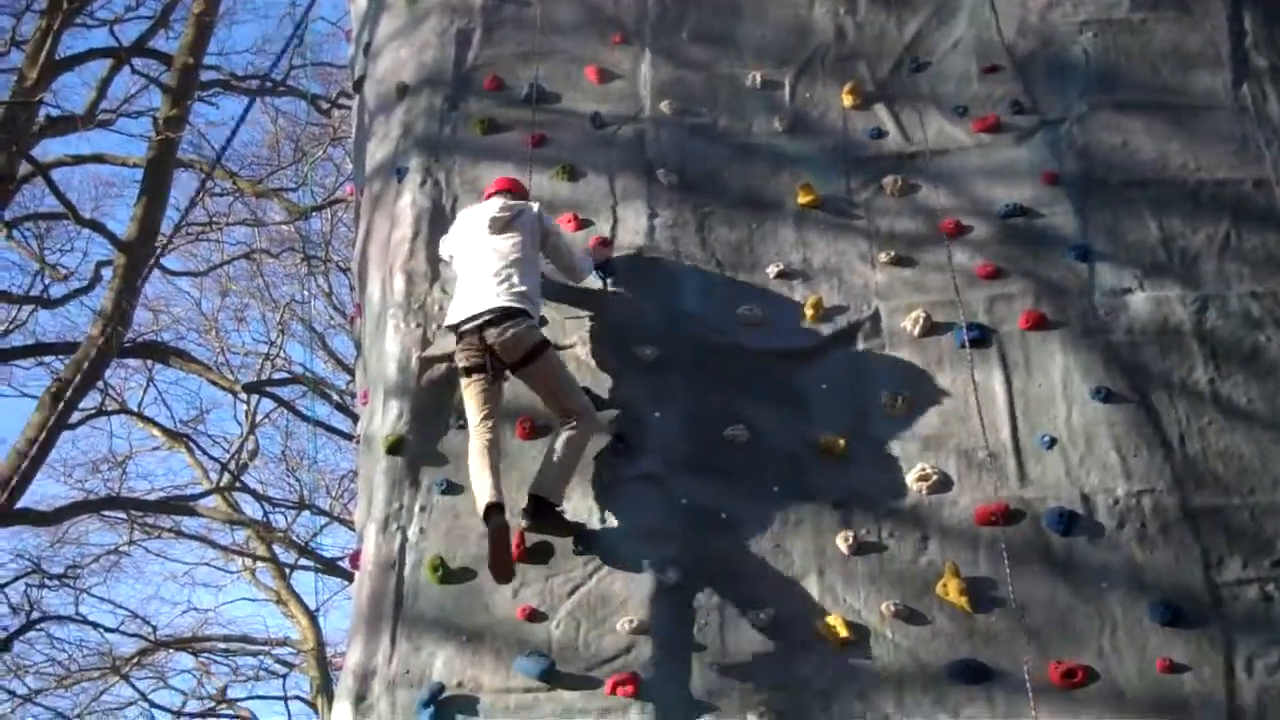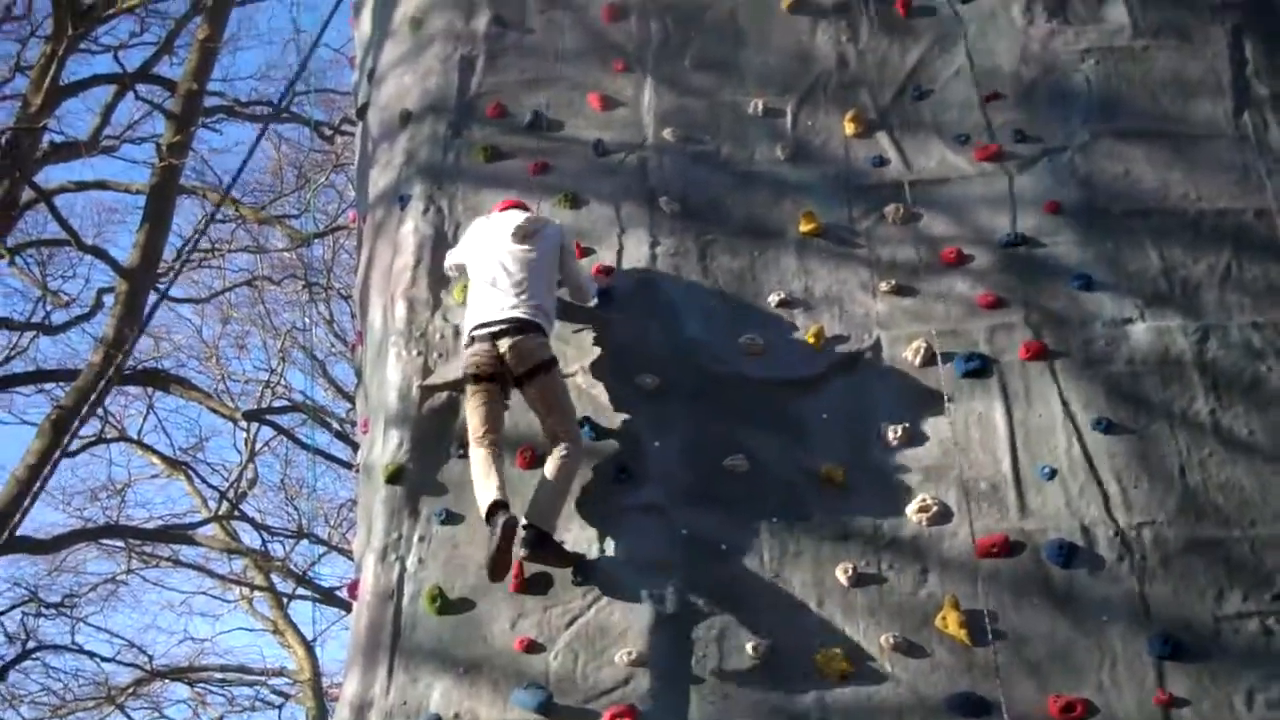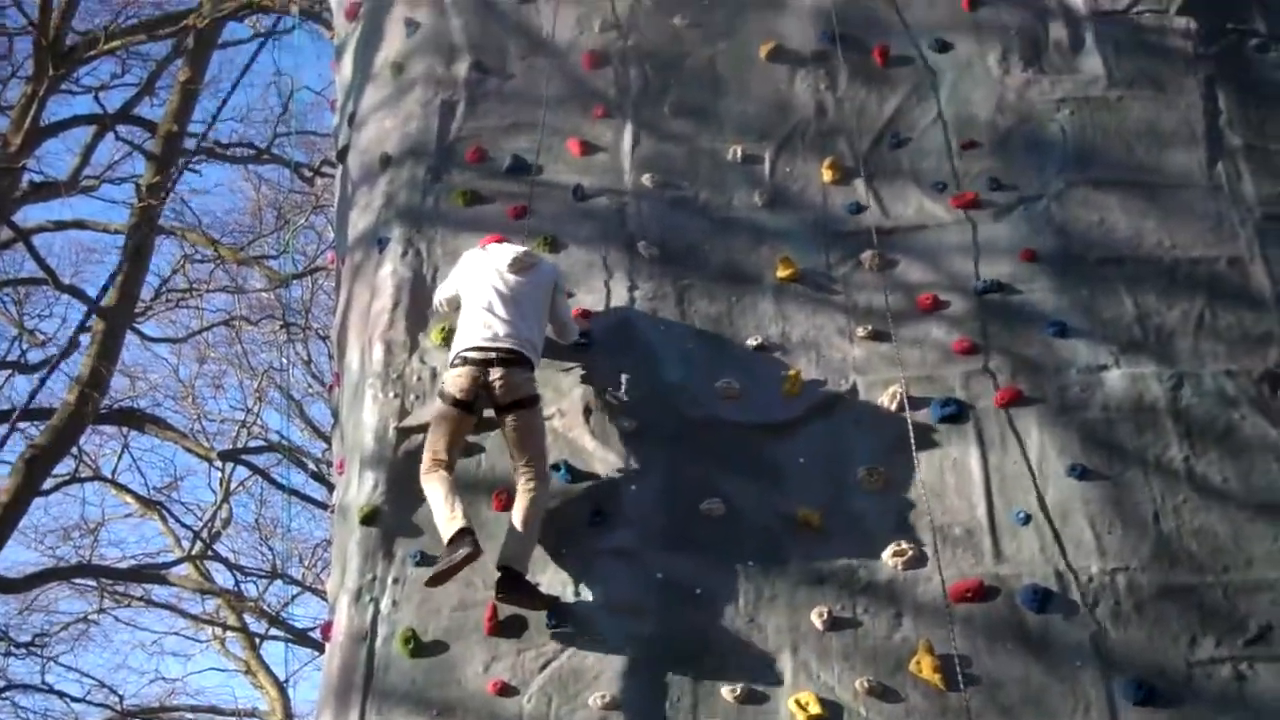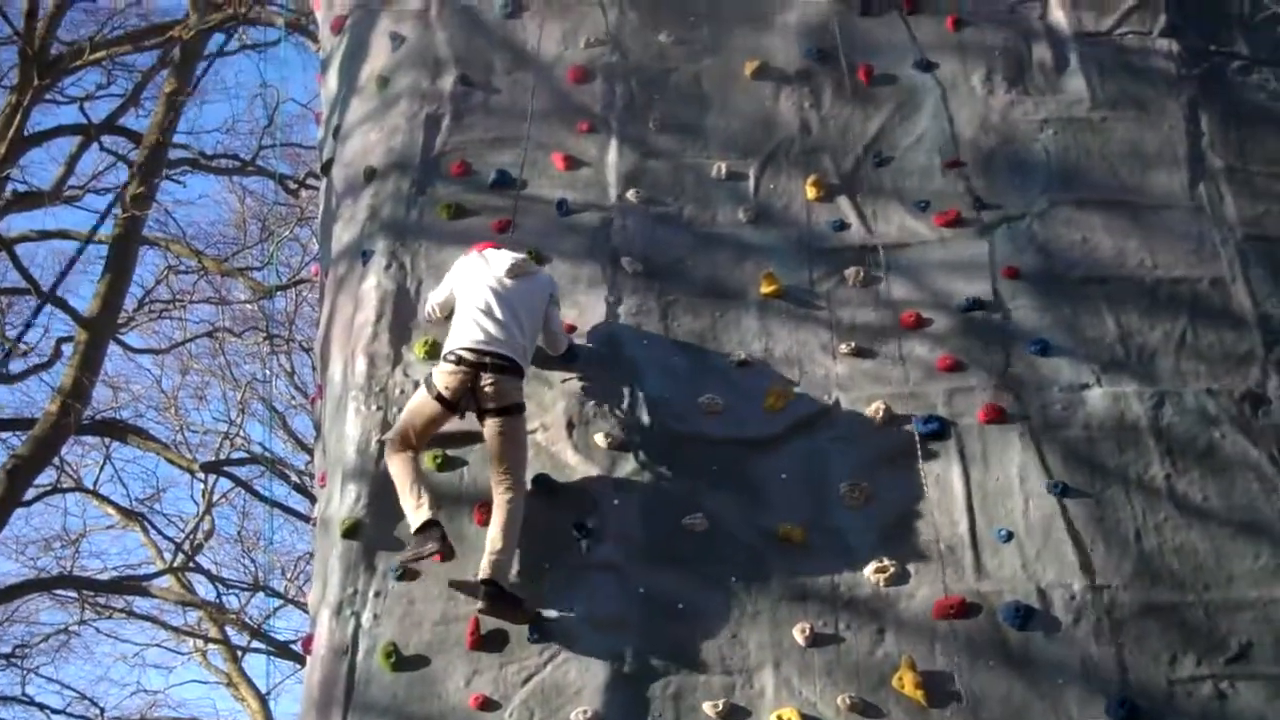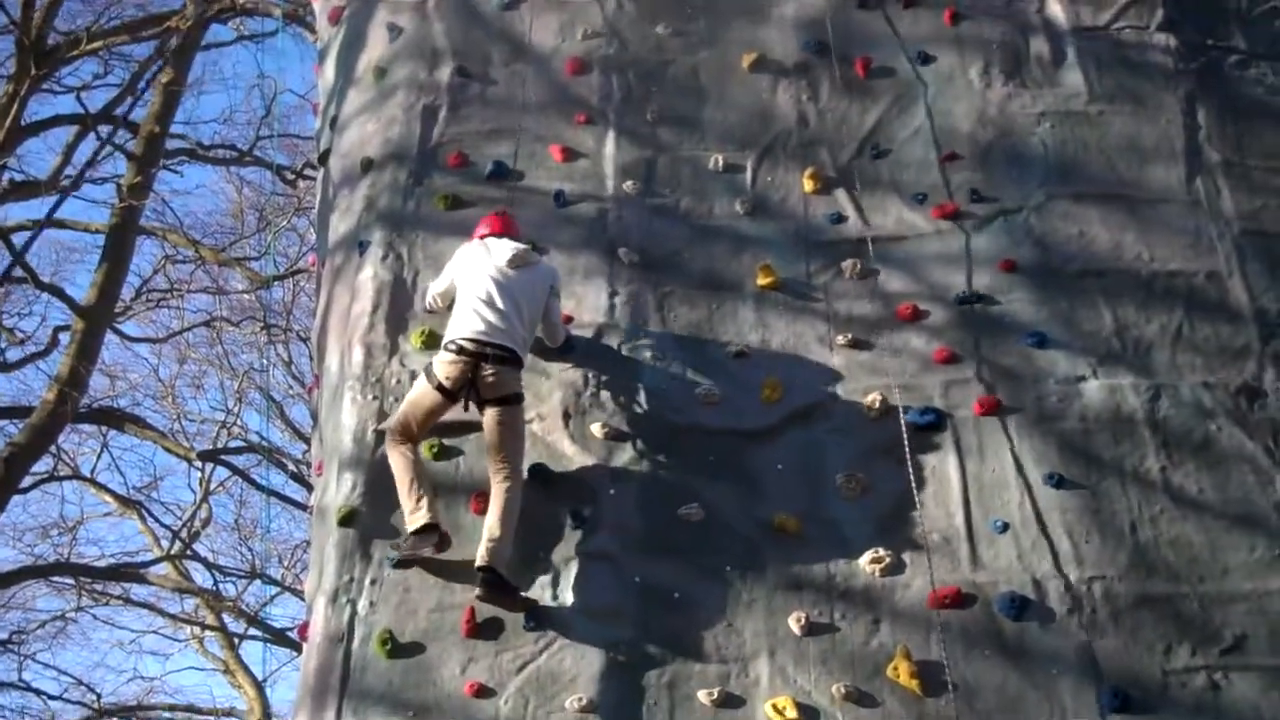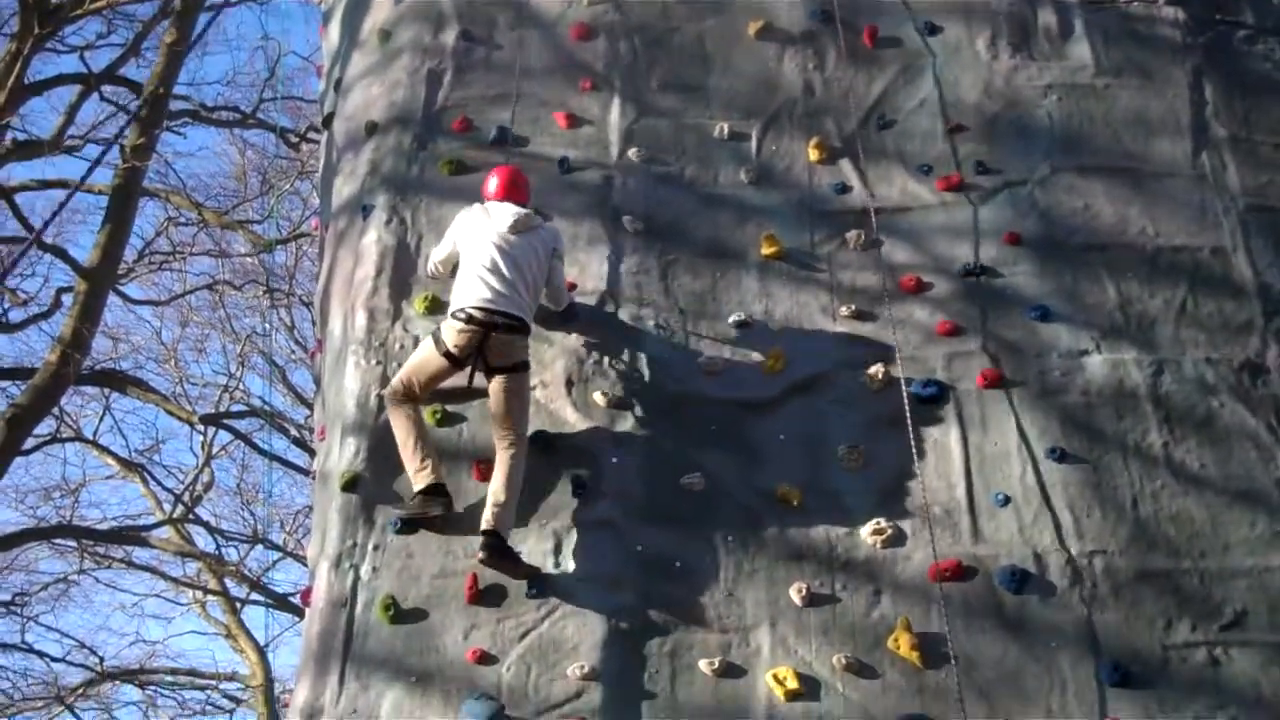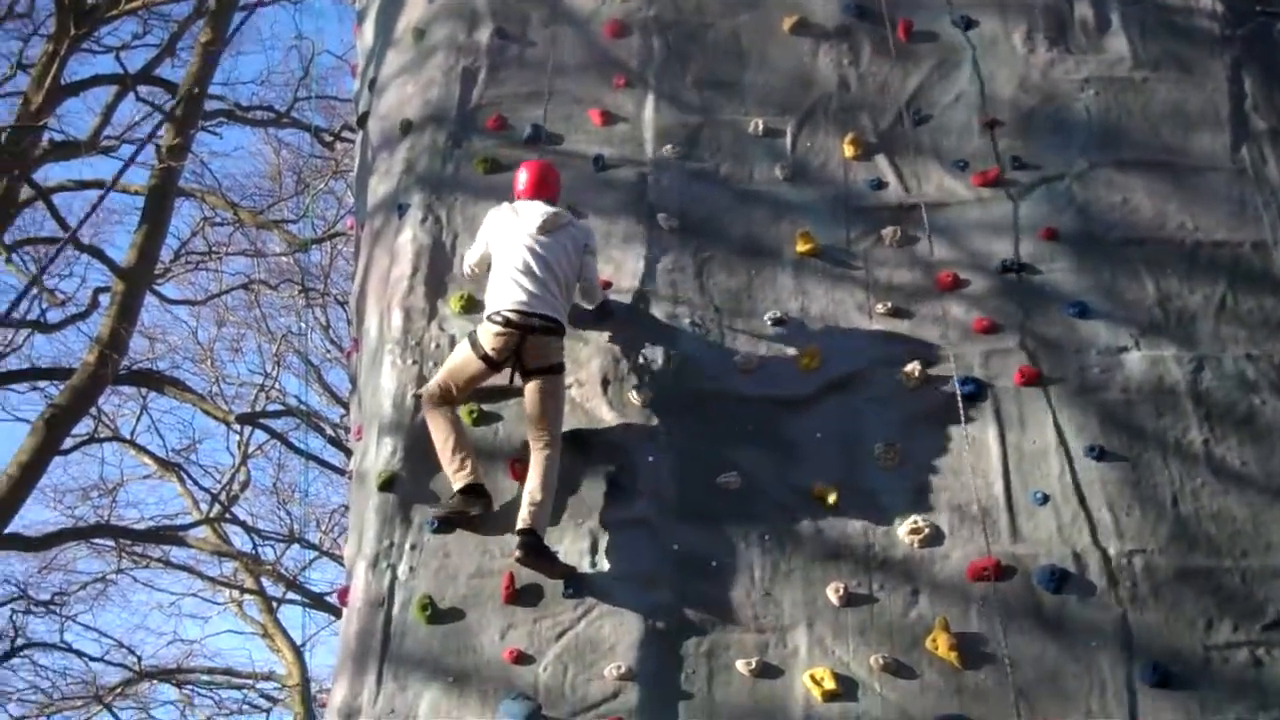
dt=0.2s
person 1, frame 1
left shoulder: (465, 218)
right shoulder: (532, 215)
left elbow: (445, 252)
right elbow: (577, 272)
right wrist: (592, 257)
left hip: (467, 333)
right hip: (514, 325)
left knee: (482, 431)
right knee: (579, 416)
left ankle: (494, 513)
right ankle: (541, 506)
person 1, frame 2
left shoulder: (479, 227)
right shoulder: (553, 232)
left elbow: (451, 266)
right elbow: (584, 295)
right wrist: (594, 282)
left hip: (479, 341)
right hip: (526, 338)
left knee: (483, 444)
right knee: (566, 441)
left ankle: (498, 511)
right ankle: (537, 533)
person 1, frame 3
left shoulder: (474, 257)
right shoulder: (548, 270)
left elbow: (441, 301)
right elbow: (568, 334)
right wrist: (578, 324)
left hip: (466, 366)
right hip: (514, 371)
left knee: (435, 467)
right knee: (532, 477)
left ankle: (459, 537)
right ankle: (510, 574)
person 1, frame 4
left shoulder: (469, 263)
right shoulder: (544, 281)
left elbow: (433, 309)
right elbow: (557, 347)
right wrist: (566, 341)
left hip: (456, 366)
right hip: (503, 377)
left knee: (398, 445)
right knee: (509, 487)
left ankle: (427, 528)
right ankle: (493, 584)
person 1, frame 5
left shoulder: (470, 251)
right shoulder: (546, 271)
left elbow: (434, 300)
right elbow: (556, 338)
right wrist: (563, 334)
left hip: (457, 356)
right hip: (504, 367)
left knee: (398, 435)
right knee: (505, 476)
left ankle: (424, 529)
right ankle: (491, 571)
person 1, frame 6
left shoulder: (471, 216)
right shoulder: (549, 235)
left elbow: (435, 267)
right elbow: (559, 301)
right wrist: (565, 298)
left hip: (465, 323)
right hip: (511, 335)
left knee: (398, 395)
right knee: (511, 443)
left ankle: (431, 489)
right ankle: (494, 536)
person 1, frame 7
left shoulder: (501, 216)
right shoulder: (580, 231)
left elbow: (470, 268)
right elbow: (592, 295)
right wrist: (600, 299)
left hip: (501, 326)
right hip: (547, 336)
left knee: (435, 398)
right knee: (545, 443)
left ankle: (469, 489)
right ankle: (530, 535)
